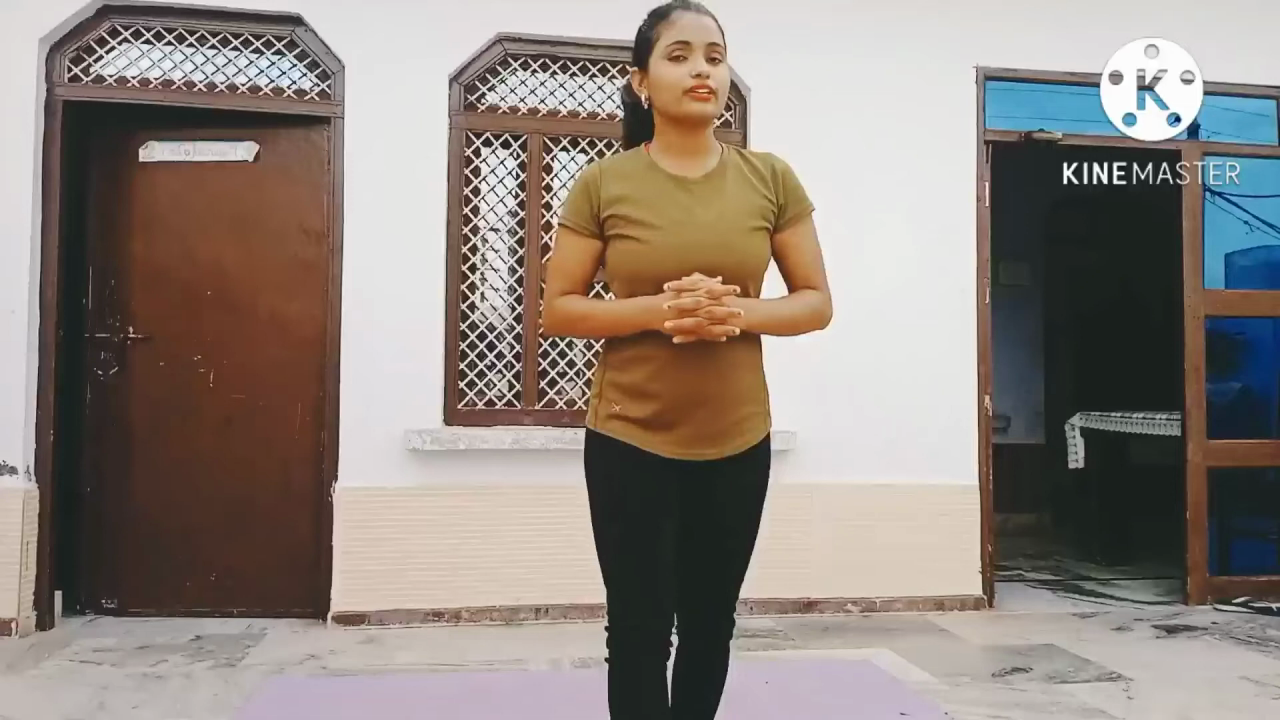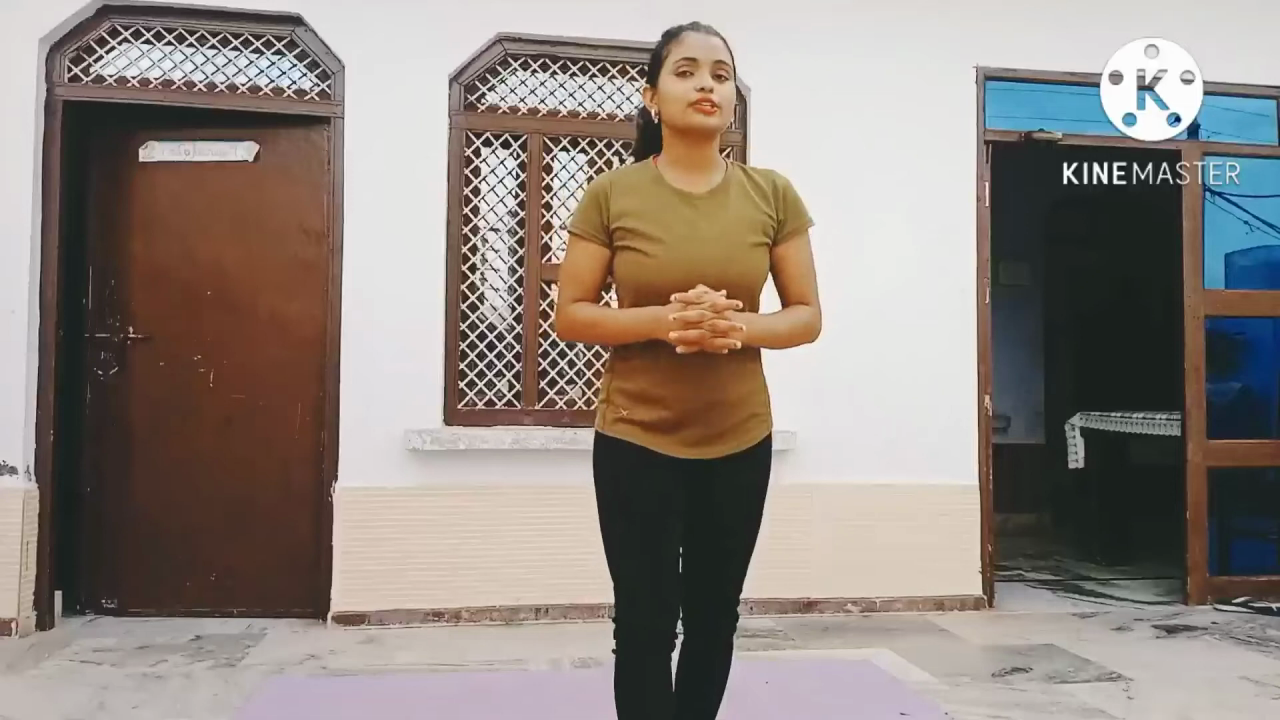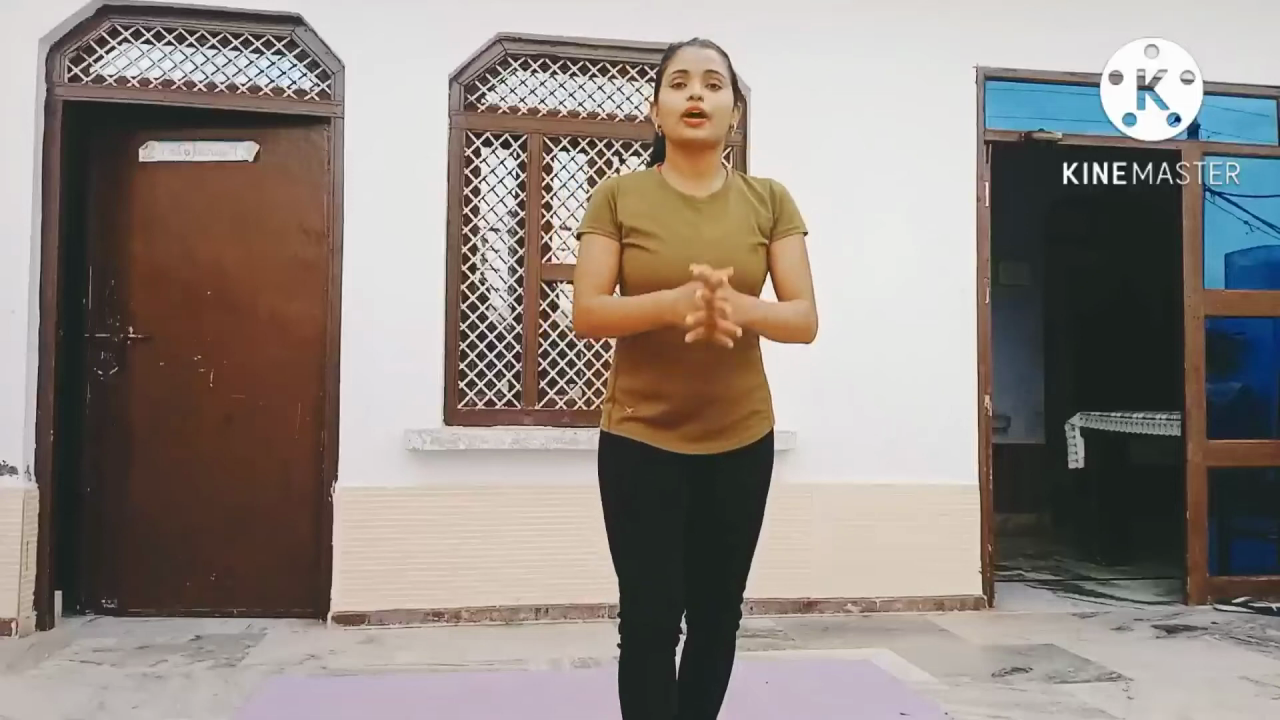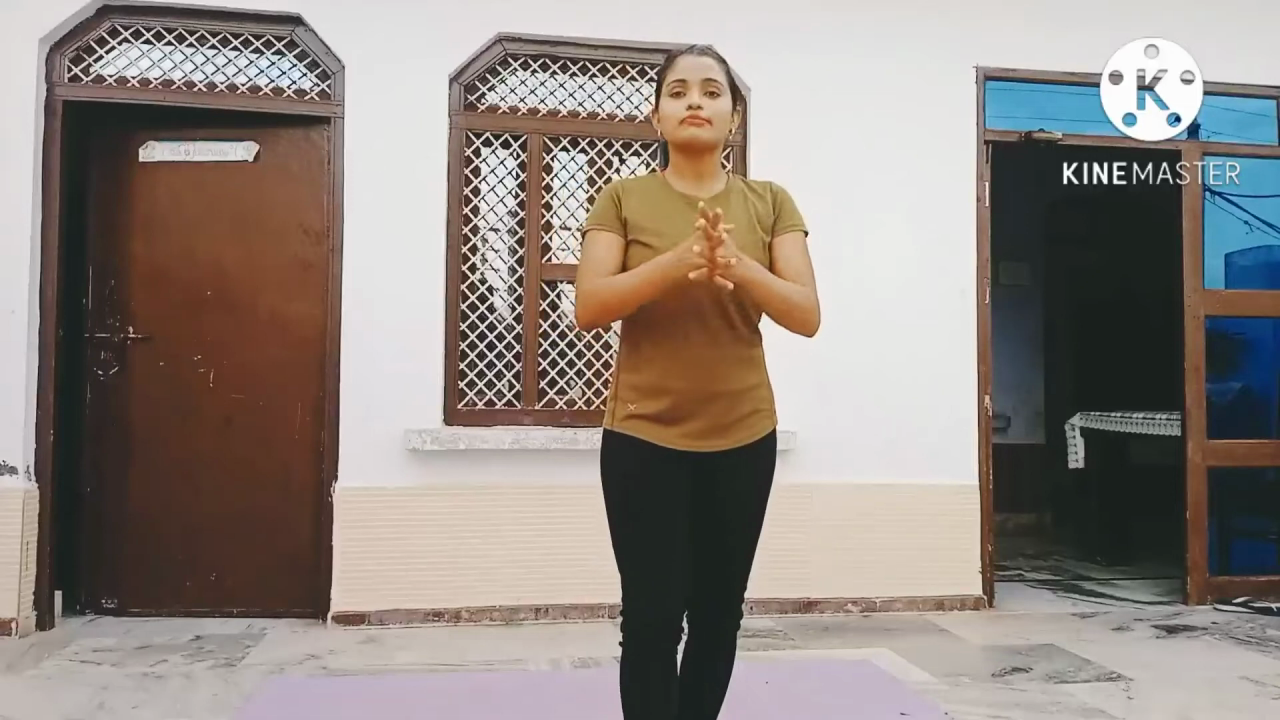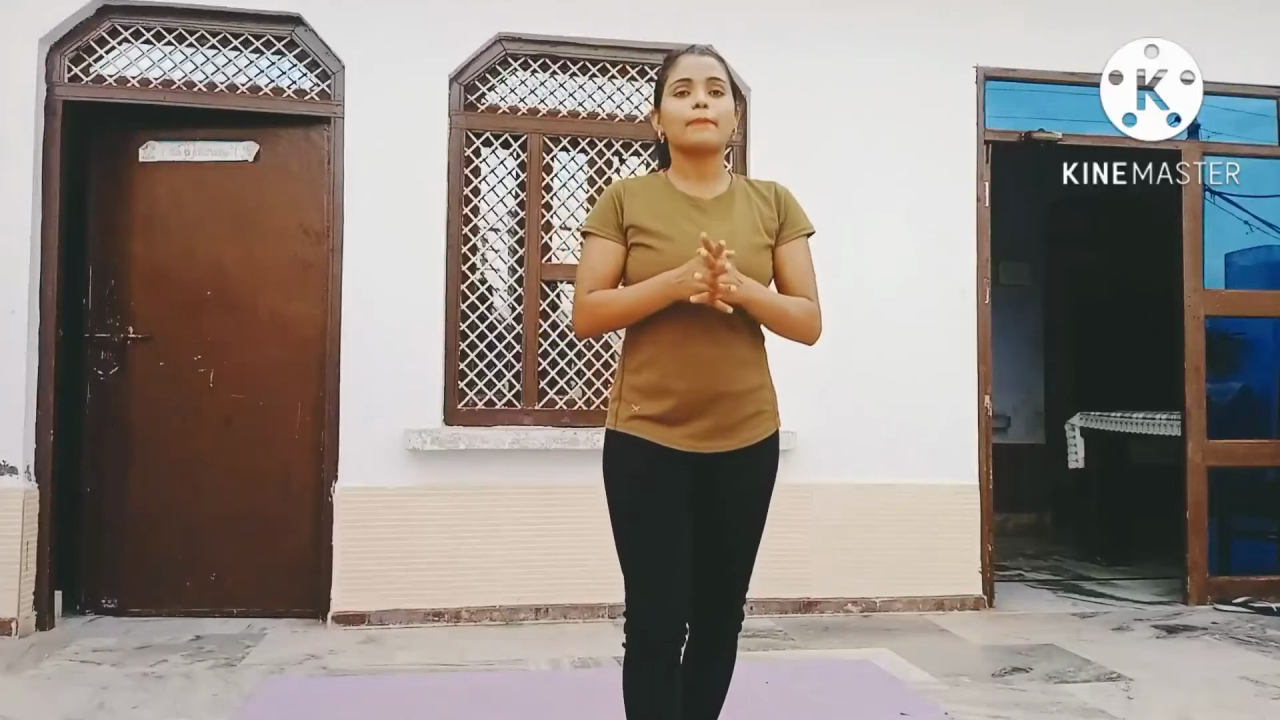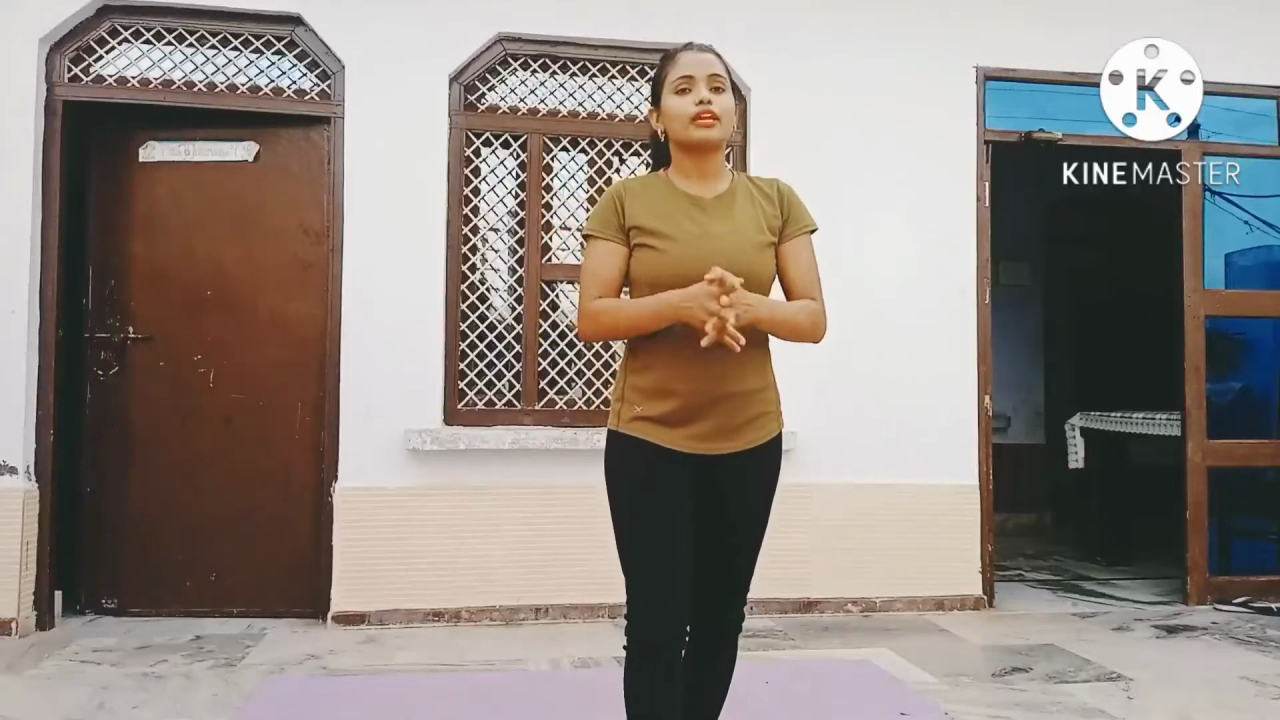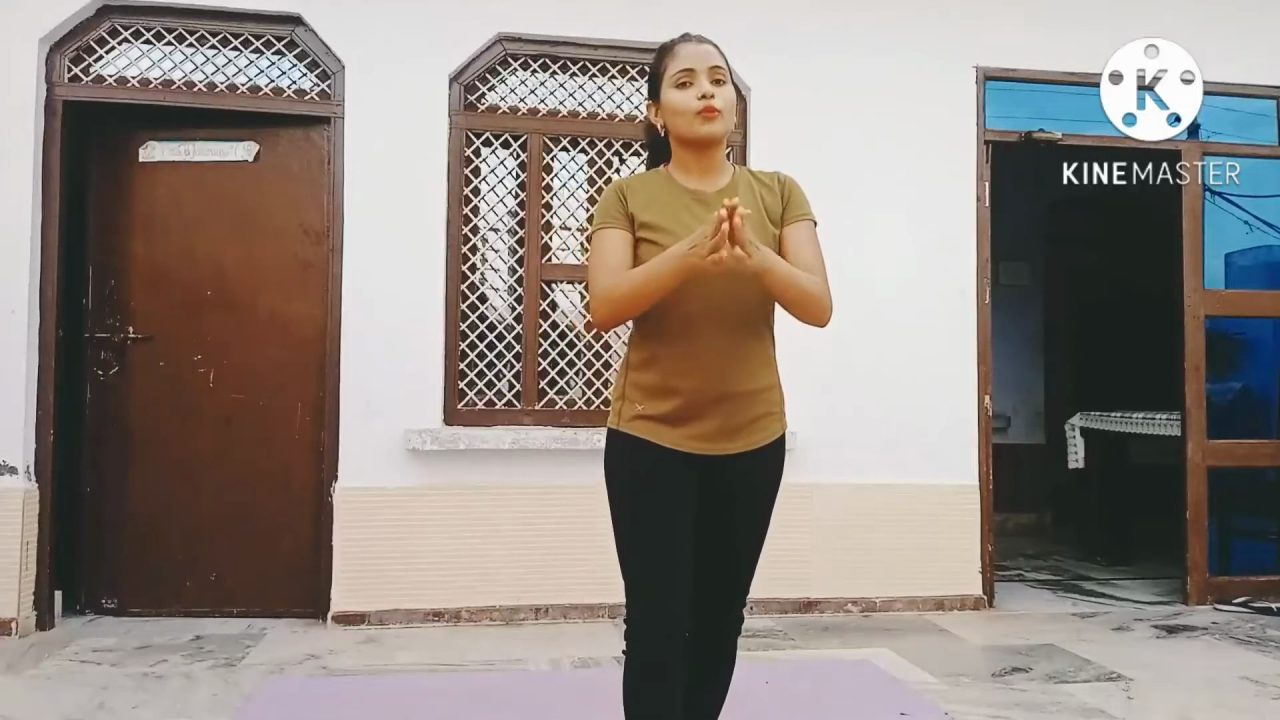
dt=0.2s
person 1, frame 1
left shoulder: (771, 179)
right shoulder: (602, 184)
left elbow: (817, 303)
right elbow: (557, 310)
left wrist: (740, 313)
right wrist: (656, 310)
left hip: (737, 444)
right hip: (629, 443)
left knee: (710, 627)
right knee: (639, 634)
person 1, frame 2
left shoulder: (772, 195)
right shoulder: (611, 194)
left elbow: (807, 315)
right elbow: (569, 315)
left wrist: (740, 327)
right wrist: (661, 320)
left hip: (738, 446)
right hip: (636, 444)
left knee: (713, 620)
right knee: (645, 626)
person 1, frame 3
left shoulder: (769, 201)
right shoulder: (617, 197)
left elbow: (804, 318)
right elbow: (586, 314)
left wrist: (737, 307)
right wrist: (677, 302)
left hip: (741, 443)
right hip: (641, 440)
left knee: (717, 616)
right knee: (650, 621)
person 1, frame 4
left shoulder: (770, 202)
right shoulder: (621, 198)
left elbow: (809, 316)
right elbow: (588, 308)
left wrist: (738, 264)
right wrist: (680, 259)
left hip: (743, 439)
right hip: (643, 439)
left knee: (718, 614)
right knee: (652, 619)
person 1, frame 5
left shoulder: (774, 203)
right shoulder: (623, 200)
left elbow: (809, 323)
right elbow: (585, 315)
left wrist: (738, 286)
right wrist: (678, 280)
left hip: (746, 441)
right hip: (647, 440)
left knee: (719, 616)
right knee: (656, 620)
person 1, frame 6
left shoulder: (776, 201)
right shoulder: (624, 201)
left elbow: (814, 319)
right elbow: (591, 319)
left wrist: (746, 306)
right wrist: (681, 302)
left hip: (749, 442)
right hip: (648, 441)
left knee: (720, 618)
right knee: (656, 623)
person 1, frame 7
left shoulder: (778, 192)
right shoulder: (626, 196)
left elbow: (820, 306)
right elbow: (603, 307)
left wrist: (751, 253)
right wrist: (692, 251)
left hip: (751, 442)
right hip: (650, 441)
left knee: (719, 620)
right knee: (656, 625)
